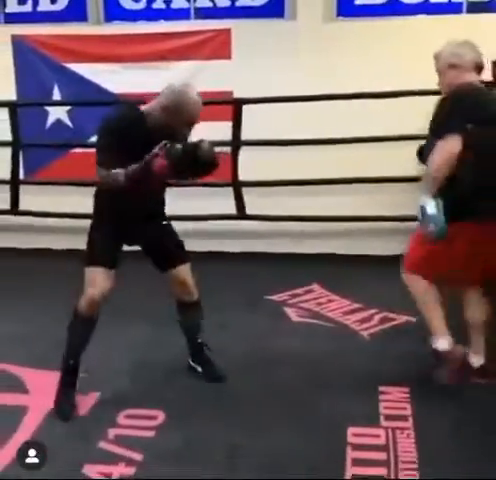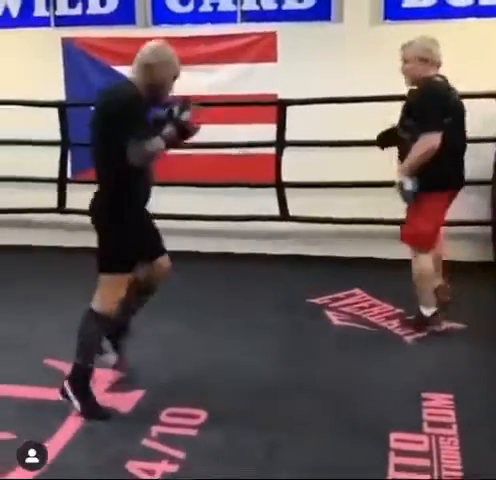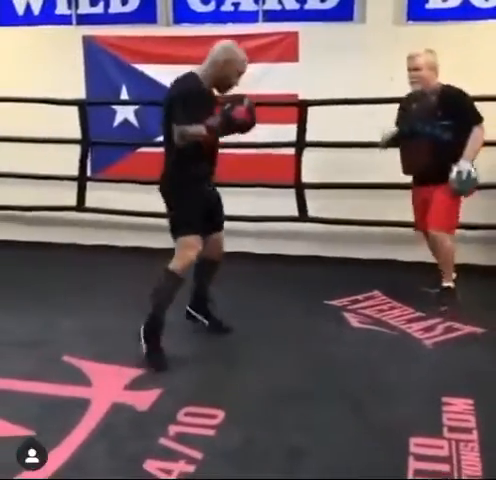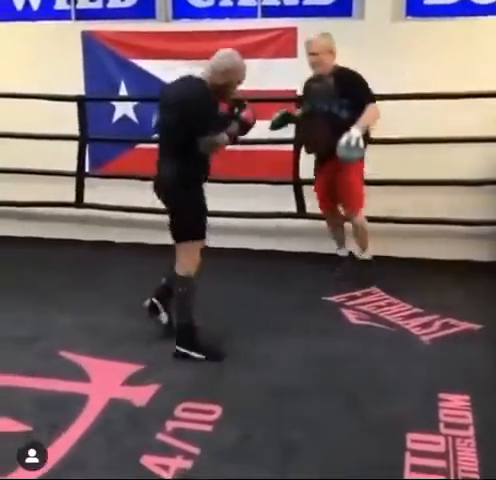
dt=0.7s
person 1, frame 1
left shoulder: (171, 133)
right shoulder: (119, 124)
left elbow: (180, 173)
right elbow: (104, 178)
left wrist: (199, 162)
right wrist: (146, 170)
left hip: (150, 217)
right hip: (112, 220)
left knee: (186, 284)
right knee: (94, 295)
left ankle: (197, 355)
right ankle: (67, 379)
person 1, frame 2
left shoulder: (127, 98)
right shoulder: (126, 100)
right elbow: (139, 156)
left wrist: (166, 127)
right wrist: (173, 130)
left hip: (129, 206)
right hip: (117, 209)
left knee: (159, 267)
right knee: (112, 295)
left ankle: (114, 334)
right ankle: (77, 381)
person 1, frame 3
left shoulder: (208, 92)
right shoulder: (187, 88)
right elbow: (184, 136)
left wrist: (229, 120)
right wrist: (223, 121)
left hip: (203, 182)
right hip: (180, 184)
left knee: (214, 248)
right knee: (187, 257)
left ankle: (199, 307)
right ankle: (152, 330)
person 1, frame 4
left shoulder: (178, 87)
right shoulder: (204, 97)
right elbow: (208, 146)
left wrist: (221, 123)
right wrist: (236, 126)
left hip: (170, 178)
right hip: (184, 183)
left knee: (191, 248)
right knee: (190, 258)
left ankle: (162, 298)
right ankle: (186, 338)
person 2, frame 1
left shoulder: (458, 100)
left elbow: (448, 149)
left wrist: (429, 195)
left hip: (458, 208)
left knee: (415, 272)
left ankle: (445, 348)
person 2, frame 2
left shoulder: (424, 95)
right shoulder: (447, 91)
left elbow: (431, 141)
left wrist: (404, 171)
right wrist: (399, 136)
left hip: (432, 181)
right hip: (449, 178)
left knee: (419, 244)
right knee: (430, 233)
left ankle: (428, 314)
right ankle: (439, 286)
person 2, frame 3
left shoulder: (453, 97)
right shoulder: (408, 103)
left elbow: (478, 128)
left wrist: (466, 160)
right wrist: (392, 136)
left hip: (447, 178)
right hip: (421, 178)
left knee: (438, 231)
right knee: (427, 230)
left ankle: (449, 285)
right ankle: (446, 278)
person 2, frame 4
left shoulder: (348, 78)
right shoulder: (311, 85)
left elbow: (372, 109)
left wrist: (357, 129)
right wrist: (289, 116)
left hip: (347, 156)
right hip: (324, 157)
left knee: (352, 210)
right knee: (328, 207)
left ankle: (365, 257)
right ankle: (342, 252)
